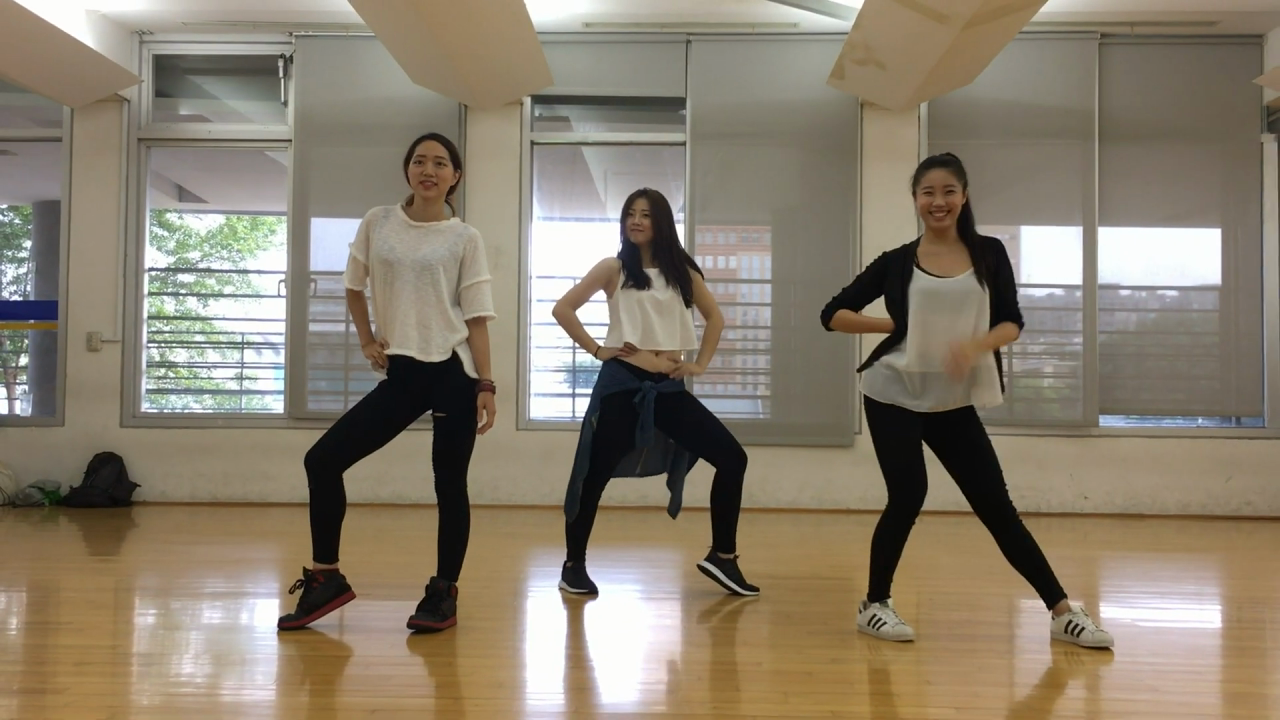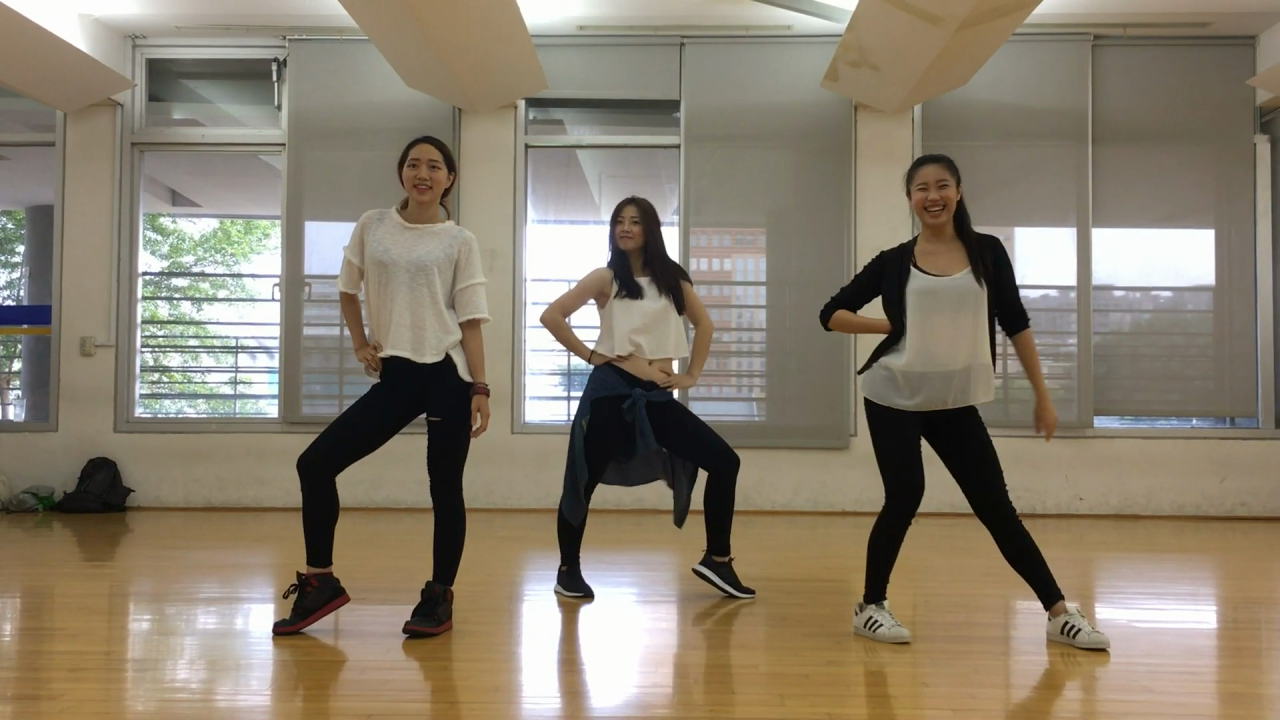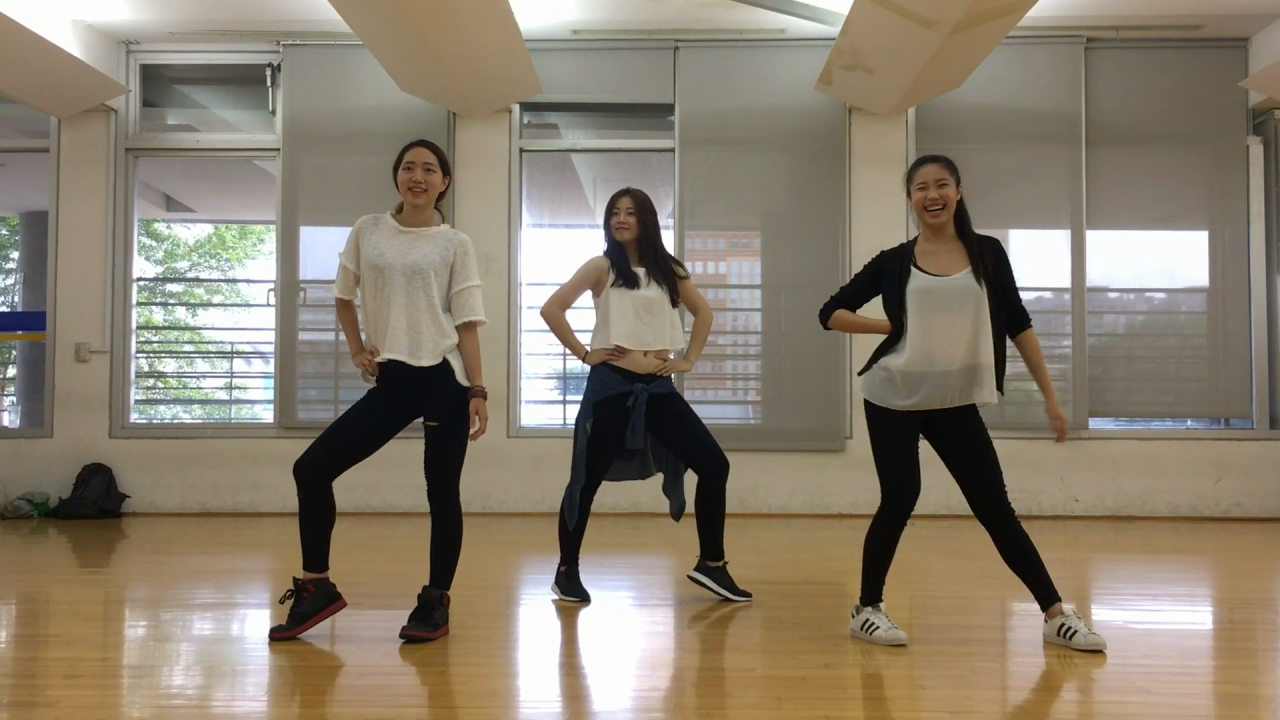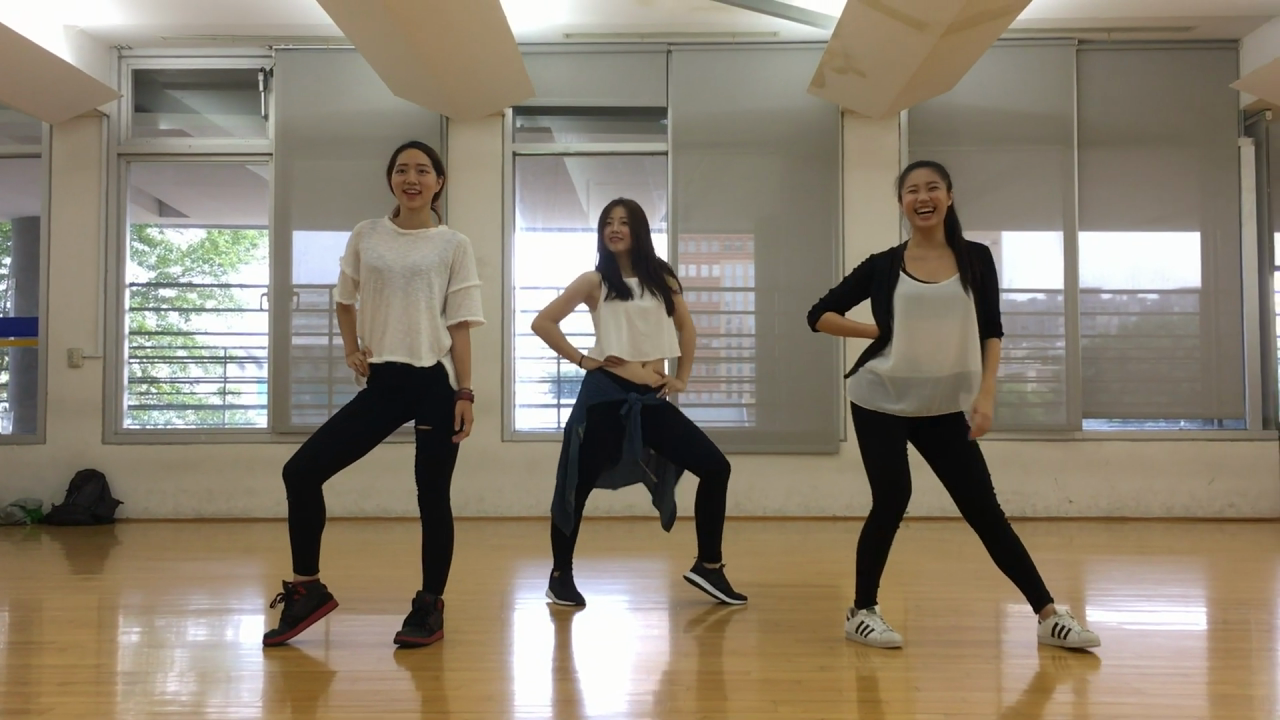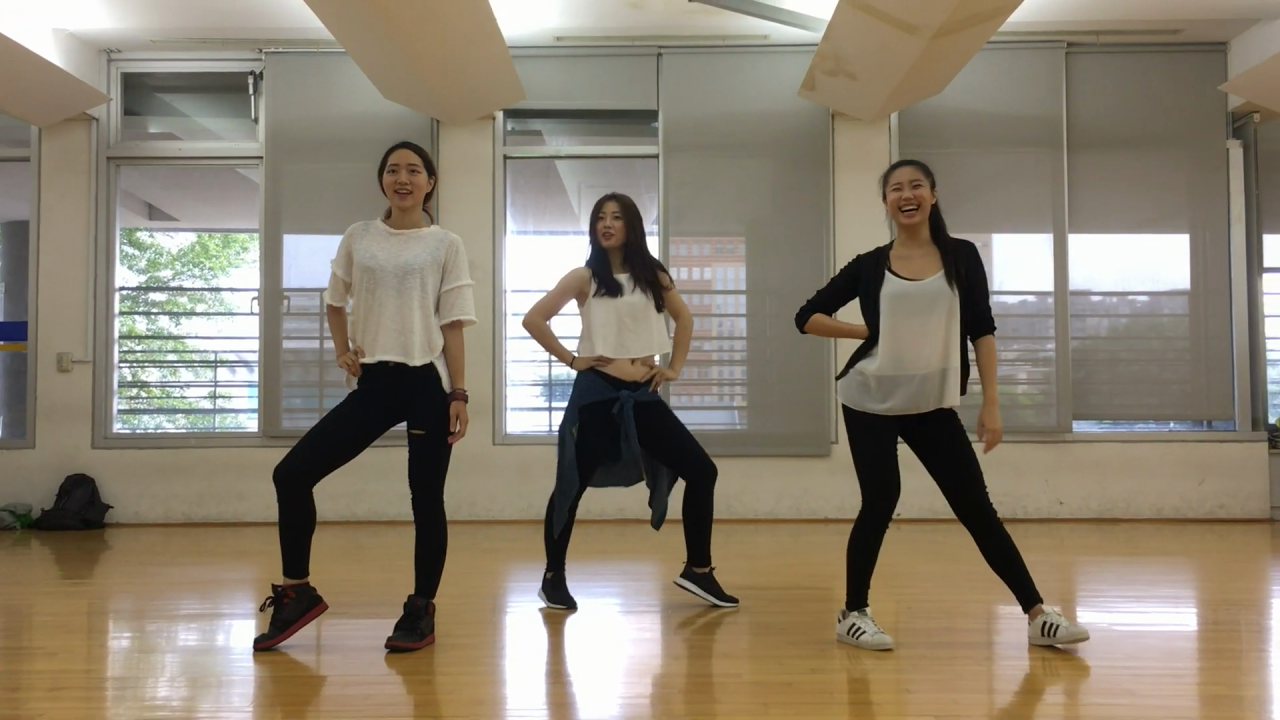
dt=0.3s
person 1, frame 1
left shoulder: (465, 239)
right shoulder: (376, 224)
left elbow: (477, 318)
right elbow: (354, 287)
left wrist: (486, 386)
right wrist: (367, 342)
left hip: (453, 373)
right hip: (400, 374)
left knee: (449, 483)
right knee: (323, 459)
left ankle: (444, 592)
right ankle: (327, 577)
person 1, frame 2
left shoulder: (460, 242)
right shoulder: (372, 226)
left elbow: (471, 321)
right elbow: (348, 290)
left wrist: (480, 388)
right wrist: (360, 345)
left hip: (447, 375)
right hip: (394, 377)
left knee: (445, 486)
right knee: (316, 463)
left ankle: (440, 597)
right ankle: (321, 581)
person 1, frame 3
left shoulder: (455, 244)
right shoulder: (366, 231)
left elbow: (466, 323)
right elbow: (344, 296)
left wrist: (477, 391)
right wrist: (357, 351)
left hip: (444, 380)
right hip: (390, 381)
left knee: (442, 491)
right knee: (312, 467)
left ankle: (436, 601)
right ankle: (317, 586)
person 1, frame 4
left shoulder: (454, 245)
right shoulder: (365, 236)
left elbow: (459, 325)
right elbow: (346, 301)
left wrist: (465, 393)
right wrist: (352, 351)
left hip: (435, 383)
right hip: (382, 383)
left knee: (432, 494)
right knee: (302, 470)
left ankle: (430, 605)
right ankle: (307, 588)
person 1, frame 5
left shoulder: (446, 245)
right shoulder: (358, 237)
left elbow: (452, 325)
right elbow: (336, 302)
left wrist: (459, 394)
right wrist: (343, 352)
left hip: (427, 383)
right hip: (373, 384)
left knee: (426, 497)
right knee: (293, 472)
left ankle: (421, 609)
right ankle: (296, 591)
person 2, frame 1
left shoulder: (988, 253)
right shoulder: (896, 263)
left elbow: (1012, 323)
right elbow: (833, 315)
left wrist: (977, 345)
right wrist: (892, 325)
left hip: (954, 404)
right hip: (893, 397)
left knee: (996, 506)
right knee: (908, 495)
left ankle: (1062, 611)
right ankle: (875, 604)
person 2, frame 2
left shoulder: (986, 252)
right shoulder: (893, 262)
left elbow: (1016, 324)
right elbow: (831, 314)
left wrist: (1041, 394)
right wrist: (890, 326)
left hip: (956, 403)
right hip: (894, 397)
left knee: (996, 505)
right knee: (904, 496)
left ankle: (1060, 613)
right ankle: (871, 606)
person 2, frame 3
left shoulder: (987, 253)
right shoulder: (893, 261)
left elbow: (1017, 323)
right elbow: (831, 313)
left wrist: (1050, 394)
right wrist: (889, 326)
left hip: (956, 403)
right hip: (893, 398)
left knee: (995, 506)
right knee: (900, 498)
left ankle: (1056, 615)
right ankle: (867, 608)
person 2, frame 4
left shoulder: (975, 259)
right shoulder: (883, 266)
left elbow: (991, 333)
right elbow: (820, 315)
left wrist: (986, 395)
right wrist: (876, 331)
left hip: (944, 408)
right hip: (880, 401)
left knee: (984, 509)
right knee: (891, 500)
left ankle: (1049, 616)
right ankle: (862, 611)
person 2, frame 5
left shoulder: (961, 256)
right shoulder: (869, 265)
left elbow: (982, 330)
right elbow: (808, 317)
left wrist: (991, 403)
right wrist: (865, 332)
left hip: (934, 405)
right hip: (871, 402)
left knee: (976, 506)
right knee: (880, 501)
left ankle: (1038, 615)
right ankle: (853, 613)
person 3, frame 1
left shoulder: (682, 271)
right shoulder: (614, 268)
left elbow: (715, 317)
right elbow: (562, 309)
left wrist: (700, 364)
right wrist: (597, 349)
left hip: (669, 388)
right hip: (623, 383)
left knee: (732, 458)
right knee: (594, 474)
left ankle: (722, 557)
right ankle: (574, 566)
person 3, frame 2
left shoulder: (672, 278)
right shoulder: (605, 277)
left elbow: (704, 323)
right elbow: (552, 316)
left wrist: (692, 373)
right wrist: (589, 355)
left hip: (659, 396)
right hip: (613, 390)
left knee: (724, 462)
right knee: (585, 478)
left ankle: (717, 560)
right ankle: (569, 570)
person 3, frame 3
left shoulder: (668, 269)
right shoulder: (601, 267)
left elbow: (703, 312)
right elbow: (551, 309)
left wrist: (688, 360)
right wrist: (584, 354)
left hip: (658, 387)
right hip: (612, 385)
left knee: (714, 464)
right knee: (588, 478)
left ankle: (711, 564)
right ankle: (567, 572)
person 3, frame 4
left shoulder: (662, 279)
right shoulder: (594, 281)
left elbow: (686, 328)
right elbow: (543, 323)
left wrist: (682, 376)
right wrist: (581, 359)
left hip: (652, 398)
right hip: (606, 393)
left knee: (715, 468)
right knee: (579, 483)
left ankle: (708, 567)
right ankle: (561, 576)
person 3, frame 5
left shoulder: (653, 275)
right shoulder: (585, 277)
left elbow: (683, 318)
right elbow: (534, 319)
left wrist: (675, 367)
right wrist: (571, 359)
left hip: (644, 395)
right hip: (598, 392)
left knee: (702, 471)
right knee: (572, 483)
left ankle: (698, 570)
right ankle: (553, 577)
